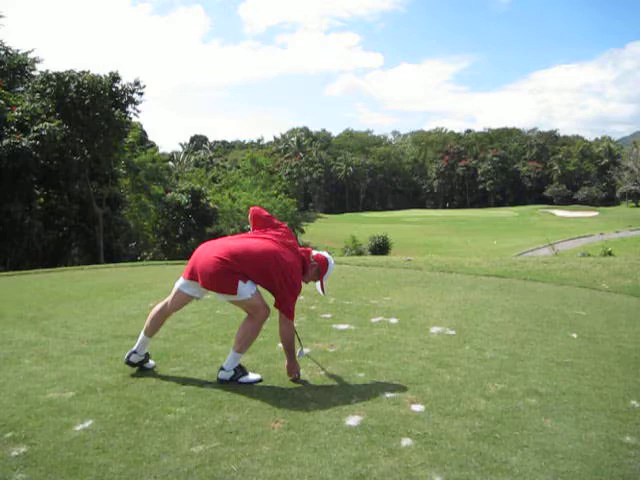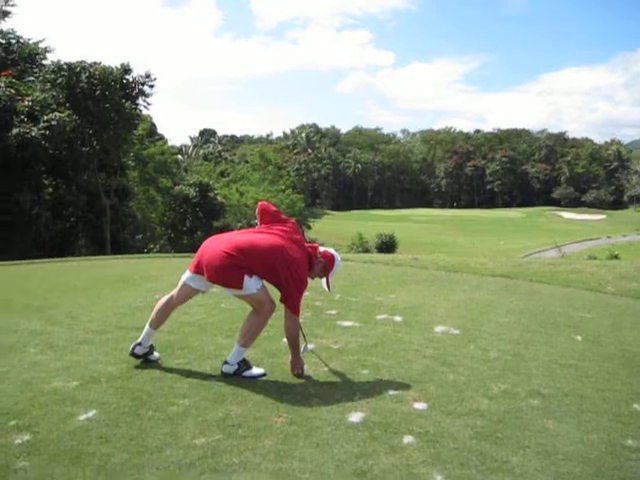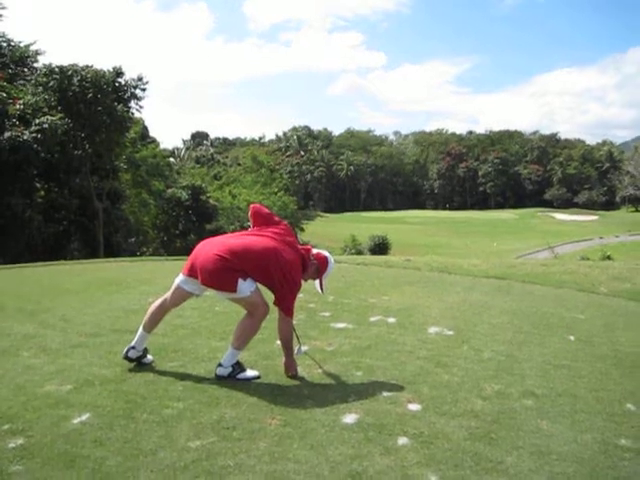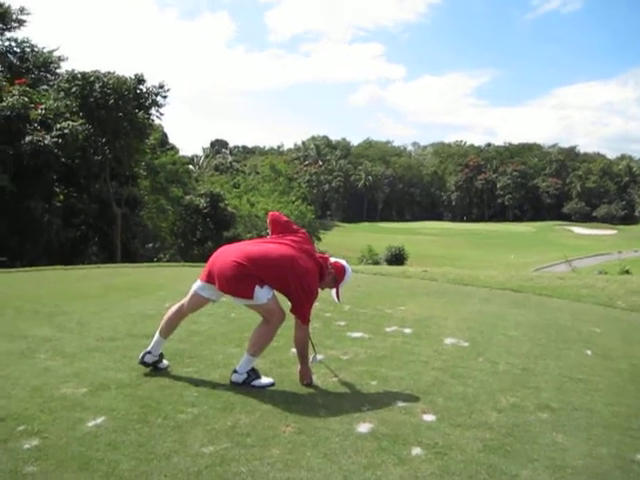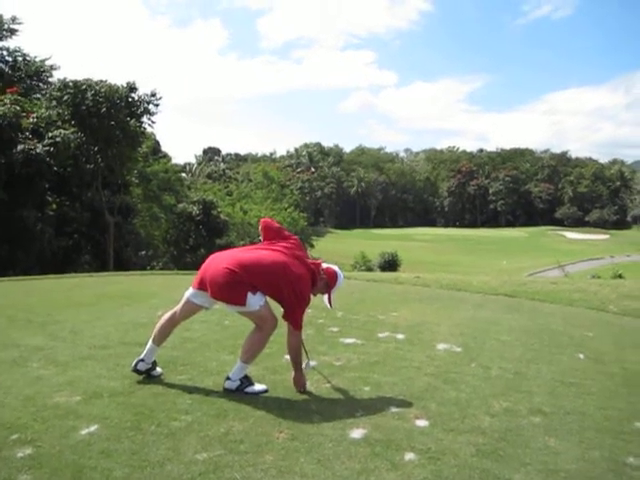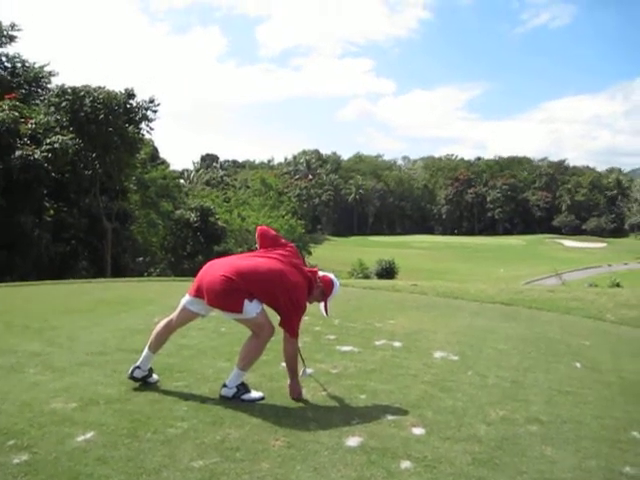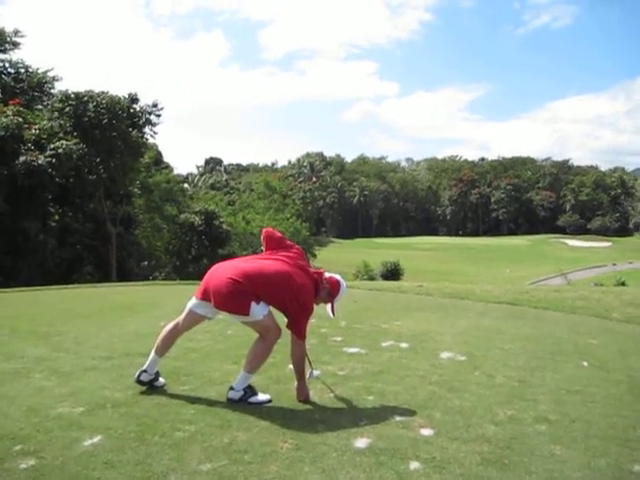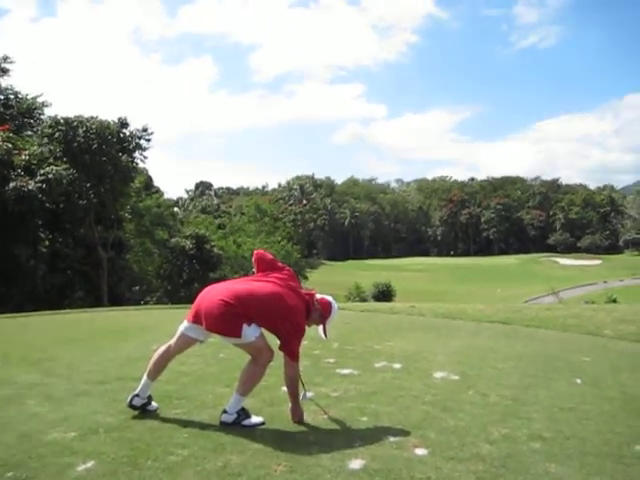
dt=0.5s
person 1, frame 1
left shoulder: (284, 233)
right shoulder: (293, 276)
left elbow: (254, 211)
right elbow: (286, 321)
right wrist: (291, 360)
left hip: (204, 251)
right hip: (221, 267)
left knee: (170, 305)
right knee: (260, 312)
left ankle: (137, 353)
right ankle: (229, 370)
person 1, frame 2
left shoulder: (291, 229)
right shoulder: (299, 270)
left elbow: (262, 206)
right elbow: (291, 316)
right wrist: (295, 356)
left hip: (211, 245)
right hip: (227, 261)
left knee: (175, 297)
right knee: (265, 306)
left ankle: (142, 346)
right ankle: (233, 364)
person 1, frame 3
left shoulder: (285, 231)
right shoulder: (292, 273)
left elbow: (254, 209)
right elbow: (285, 318)
right wrist: (289, 358)
left hip: (204, 249)
right hip: (221, 265)
left knee: (169, 301)
right knee: (259, 309)
left ankle: (135, 349)
right ankle: (227, 366)
person 1, frame 4
left shoulder: (303, 239)
right shoulder: (309, 281)
left elbow: (273, 216)
right elbow: (301, 326)
right wrist: (304, 366)
left hip: (222, 255)
right hip: (238, 271)
left knee: (186, 306)
right knee: (275, 316)
left ankle: (151, 354)
right ankle: (242, 373)
person 1, frame 5
left shoulder: (294, 245)
right shoulder: (301, 286)
left elbow: (265, 223)
right elbow: (294, 332)
right wrist: (298, 373)
left hip: (213, 263)
right hip: (230, 278)
left knee: (178, 314)
right knee: (267, 323)
left ankle: (144, 361)
right ankle: (235, 379)
person 1, frame 6
left shoulder: (291, 253)
right shoulder: (298, 294)
left elbow: (261, 231)
right elbow: (290, 340)
right wrist: (294, 380)
left hip: (211, 269)
right hip: (227, 285)
left knee: (174, 321)
right knee: (264, 330)
left ankle: (141, 368)
right ankle: (232, 387)
person 1, frame 7
left shoulder: (297, 255)
right shoulder: (305, 296)
left elbow: (267, 233)
right elbow: (298, 342)
right wrist: (301, 383)
left hip: (217, 273)
right hip: (234, 287)
left knee: (181, 324)
right knee: (271, 332)
left ankle: (147, 372)
right ankle: (239, 389)
person 1, frame 8
left shoulder: (288, 276)
right shoulder: (296, 317)
left elbow: (258, 255)
right elbow: (291, 364)
right wrist: (295, 405)
left hip: (208, 295)
right hip: (225, 309)
left knee: (173, 347)
right knee: (263, 355)
left ankle: (140, 396)
right ankle: (232, 413)
